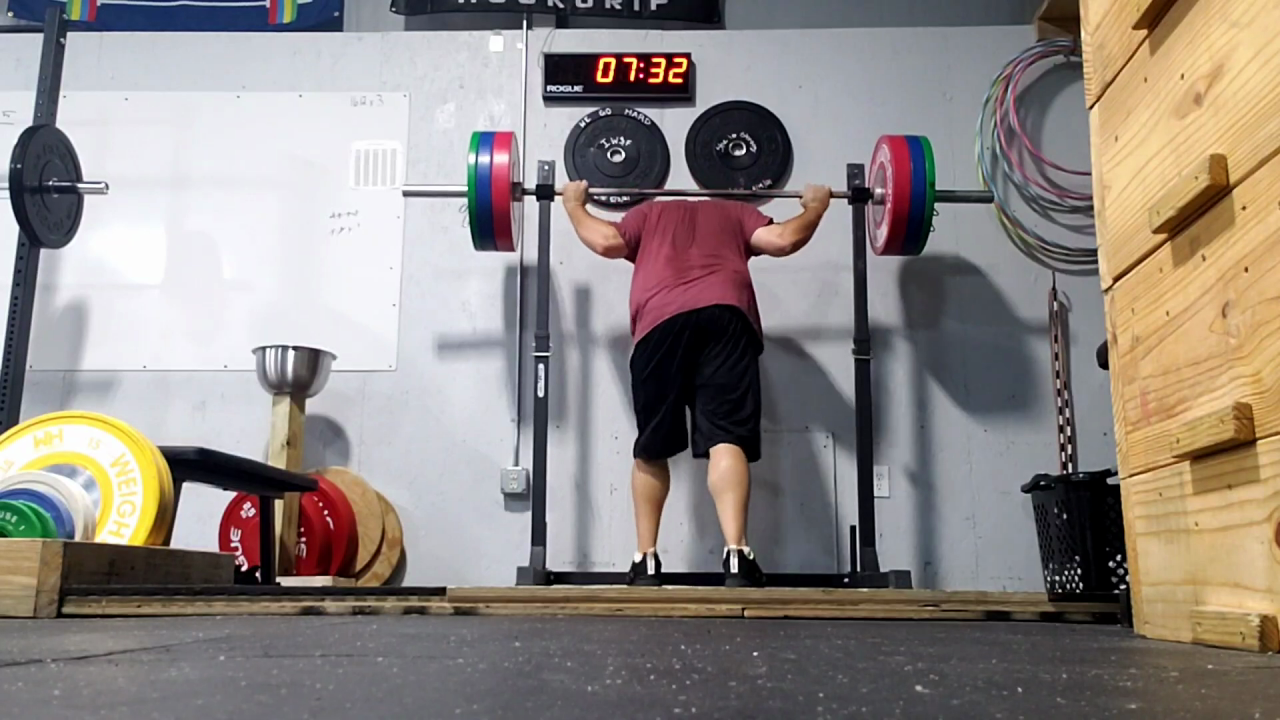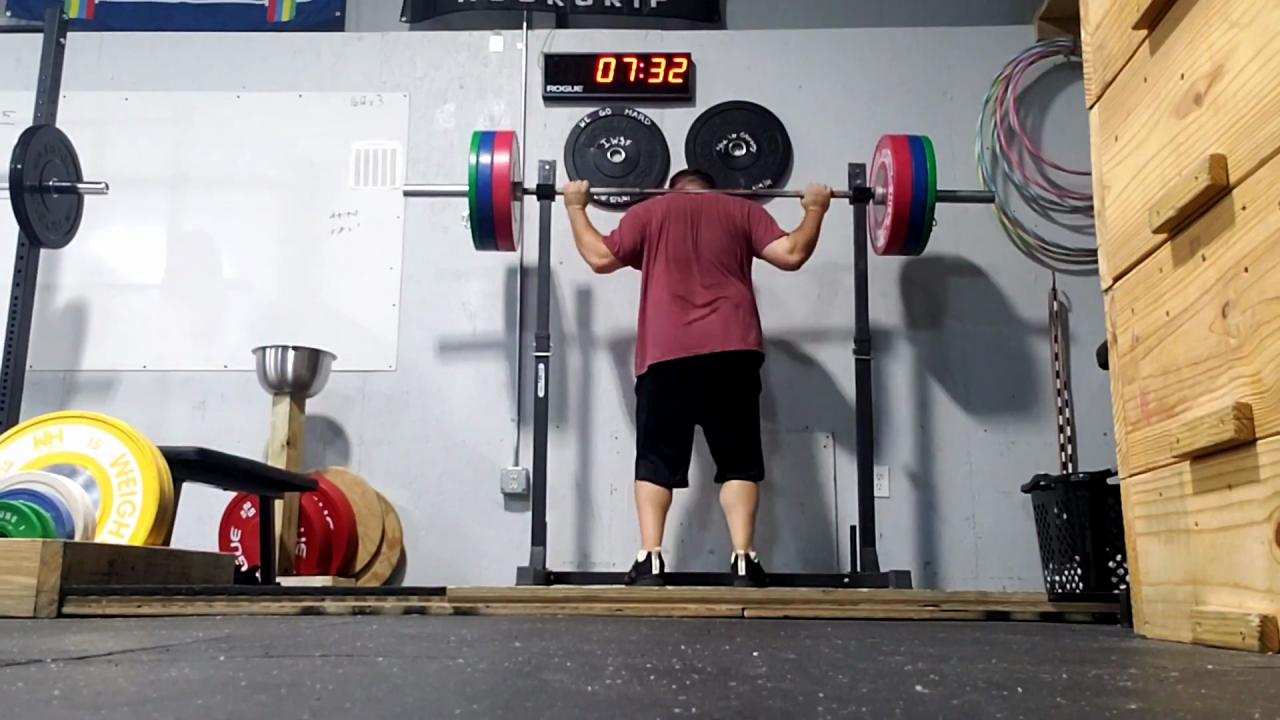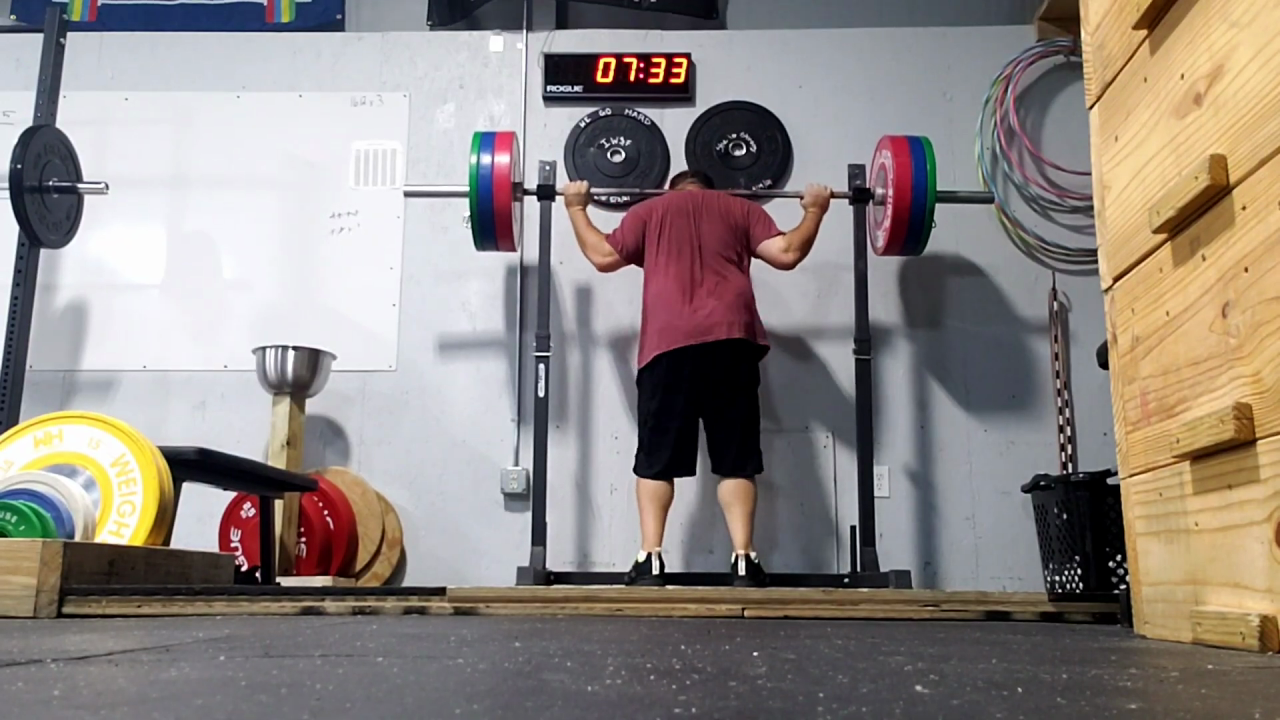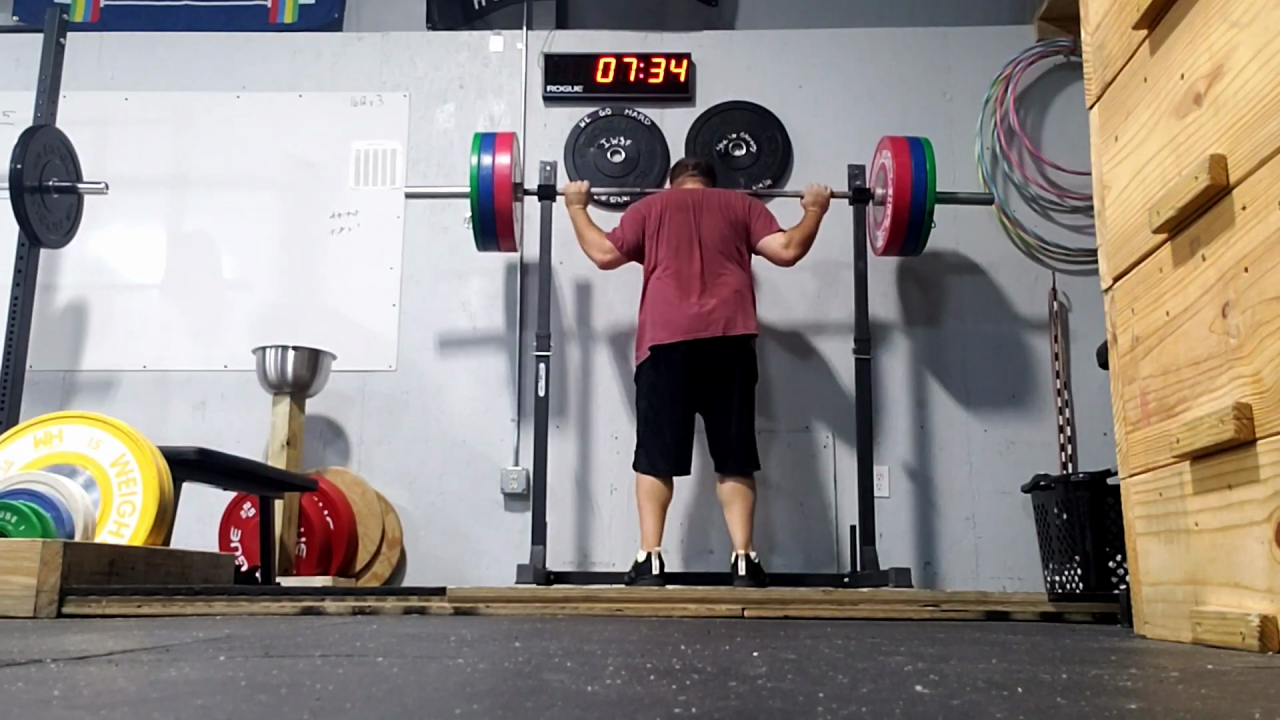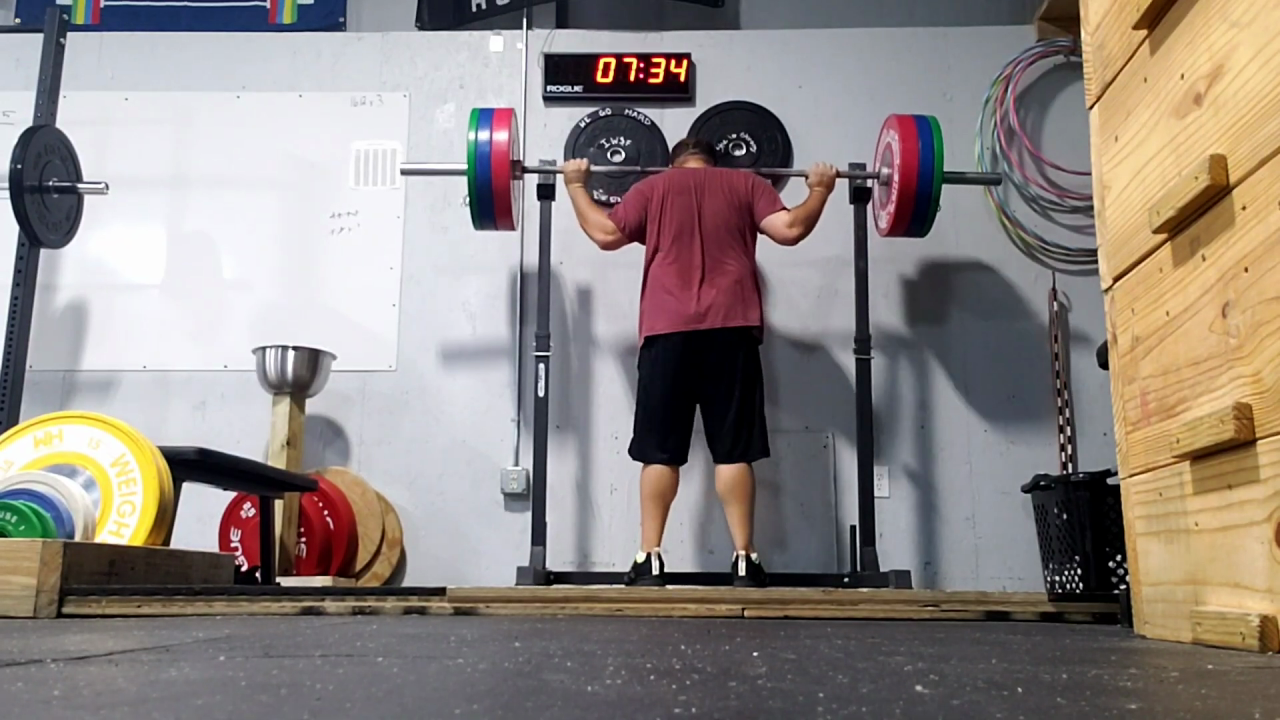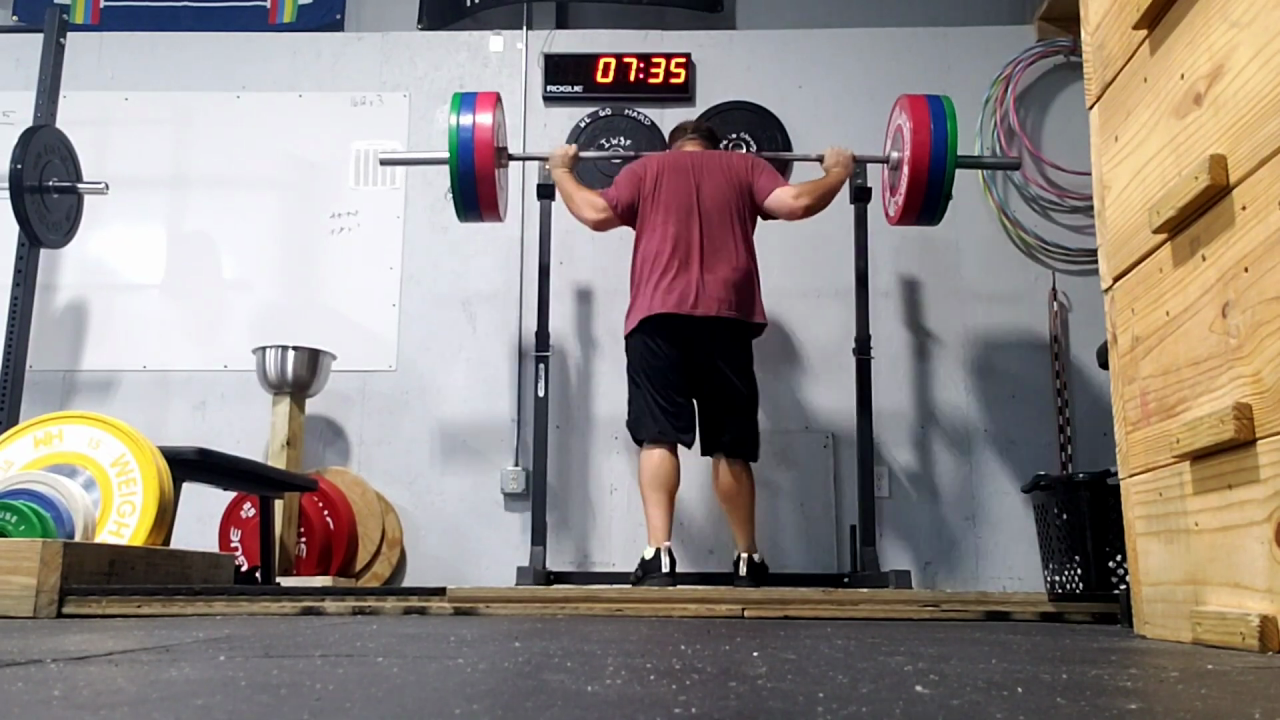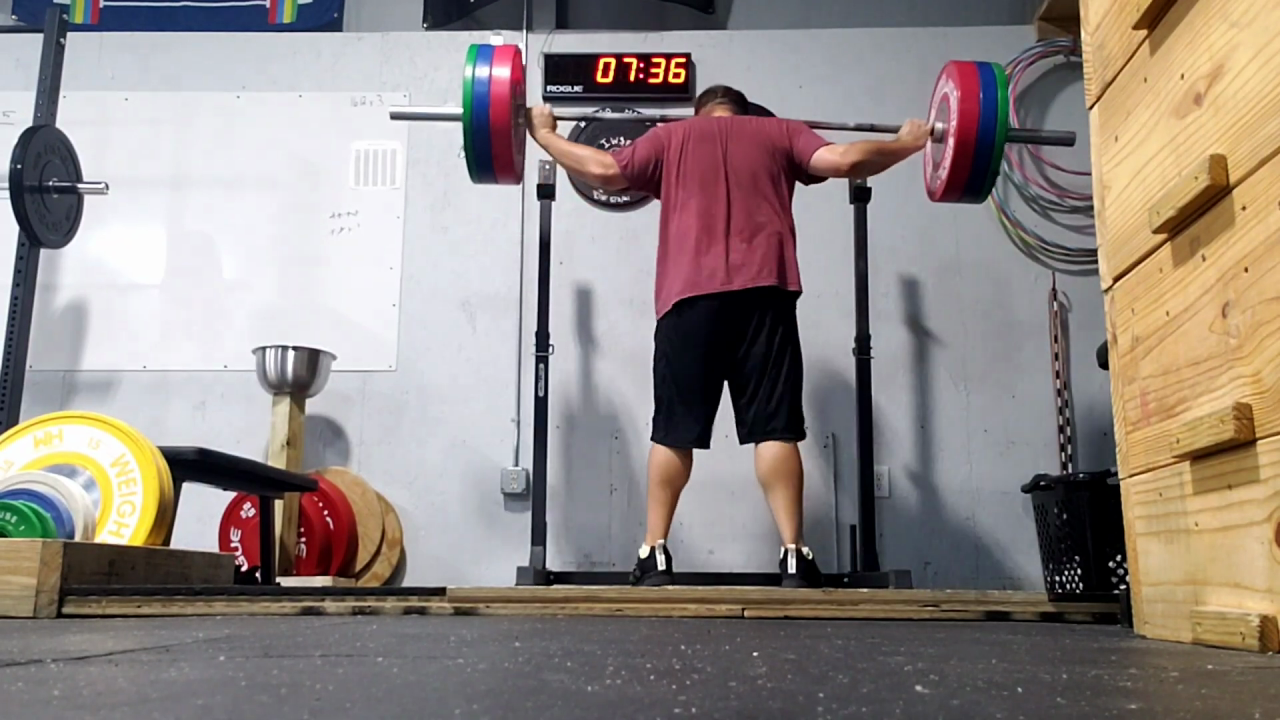
dt=0.7s
person 1, frame 1
left shoulder: (649, 213)
right shoulder: (736, 212)
left elbow: (605, 241)
right elbow: (783, 240)
left wrist: (573, 204)
right wrist: (815, 207)
left hip: (661, 321)
right hip: (726, 317)
left knee: (652, 447)
right knee: (727, 439)
left ankle: (647, 561)
right ankle: (736, 557)
person 1, frame 2
left shoulder: (648, 211)
right shoulder: (743, 210)
left elbow: (600, 257)
right elbow: (792, 254)
left wrist: (575, 208)
right wrist: (814, 211)
left hip: (666, 354)
right hip: (730, 352)
left knee: (655, 464)
right knee: (738, 464)
left ankle: (650, 561)
right ankle: (744, 561)
person 1, frame 3
left shoulder: (649, 210)
right shoulder: (741, 209)
left elbow: (603, 256)
right elbow: (787, 254)
left wrist: (576, 208)
right wrist: (814, 210)
left hip: (669, 344)
right hip: (732, 343)
left knee: (656, 460)
right knee: (736, 461)
left ankle: (650, 560)
right ankle: (744, 560)
person 1, frame 4
left shoulder: (649, 207)
right shoulder: (743, 205)
left elbow: (603, 253)
right elbow: (787, 250)
left wrist: (576, 207)
right wrist: (815, 210)
left hip: (666, 340)
right hip: (728, 339)
left knee: (655, 457)
right knee: (734, 458)
left ankle: (649, 560)
right ankle: (744, 560)
person 1, frame 5
left shoulder: (652, 187)
right shoulder: (746, 184)
left elbow: (605, 233)
right elbow: (789, 229)
left wrist: (576, 185)
right wrist: (820, 188)
left hip: (668, 330)
right hip: (731, 329)
left knee: (659, 451)
right knee: (734, 450)
left ankle: (650, 560)
right ankle: (744, 560)
person 1, frame 6
left shoulder: (646, 169)
right shoulder: (745, 167)
left elbow: (596, 214)
right elbow: (795, 203)
left wrist: (561, 173)
right wrist: (836, 174)
left hip: (659, 316)
right hip: (727, 315)
left knee: (658, 436)
right knee: (732, 446)
left ankle: (660, 555)
right ankle: (748, 559)
person 1, frame 7
left shoulder: (671, 137)
right shoulder: (780, 132)
left elbow: (605, 170)
right elbow: (843, 161)
left wrist: (544, 134)
right wrist: (909, 143)
left hip: (691, 295)
right hip: (764, 292)
left knee: (674, 430)
right knee: (775, 428)
left ankle: (655, 553)
right ankle: (794, 555)
